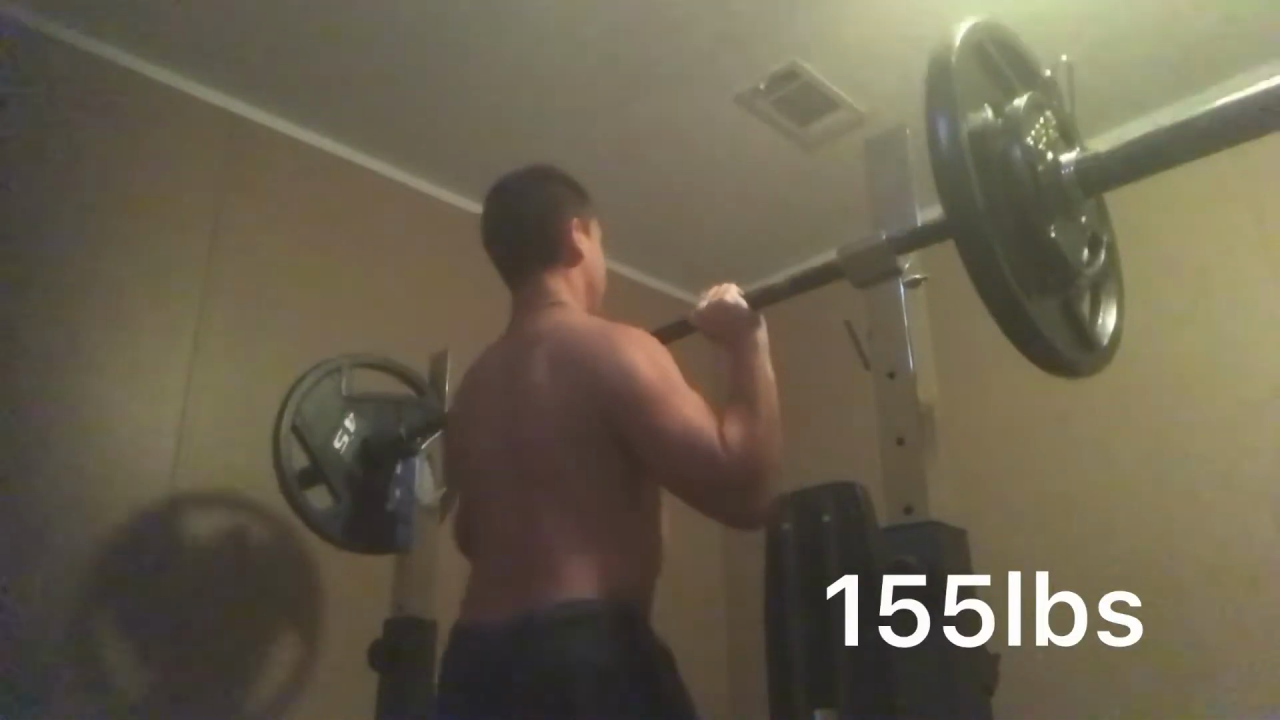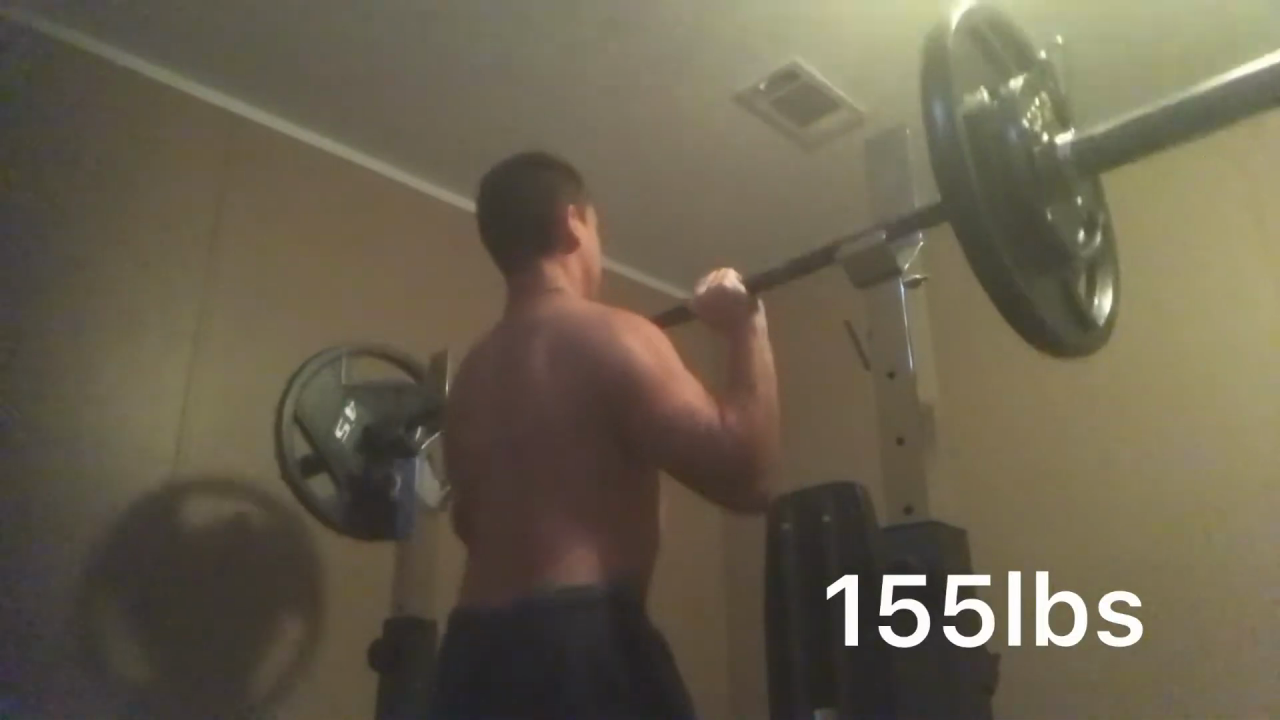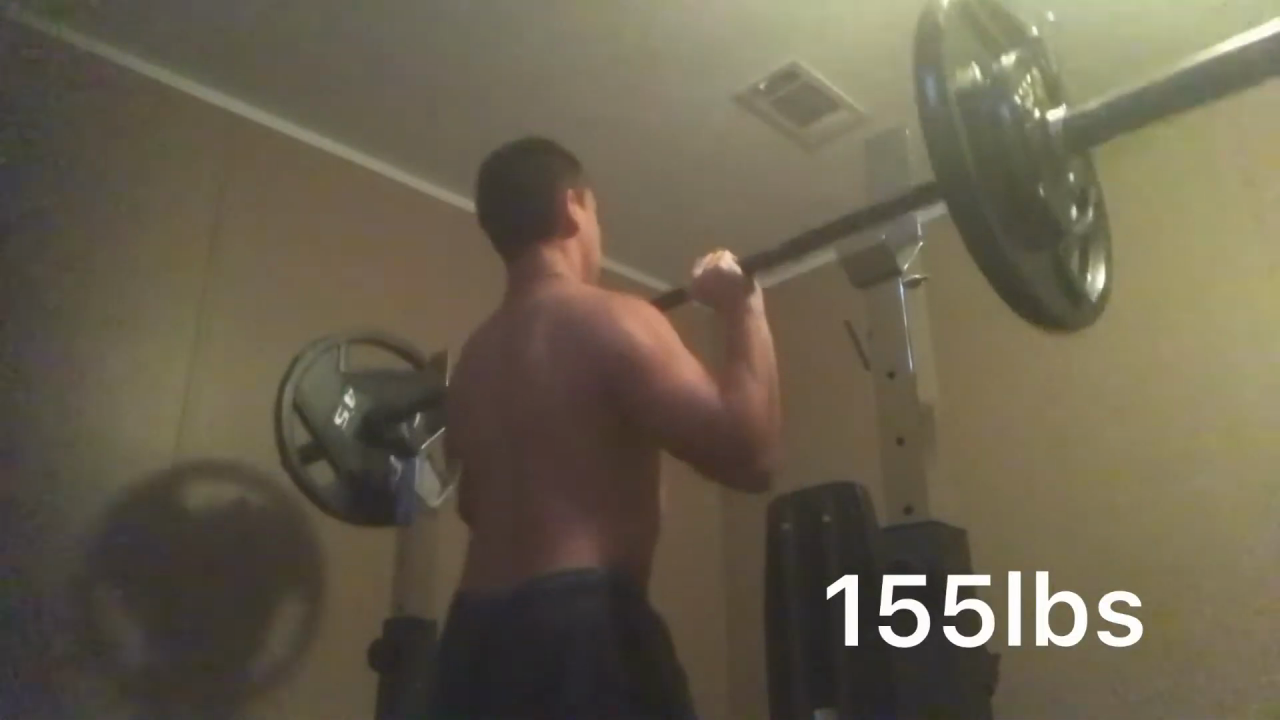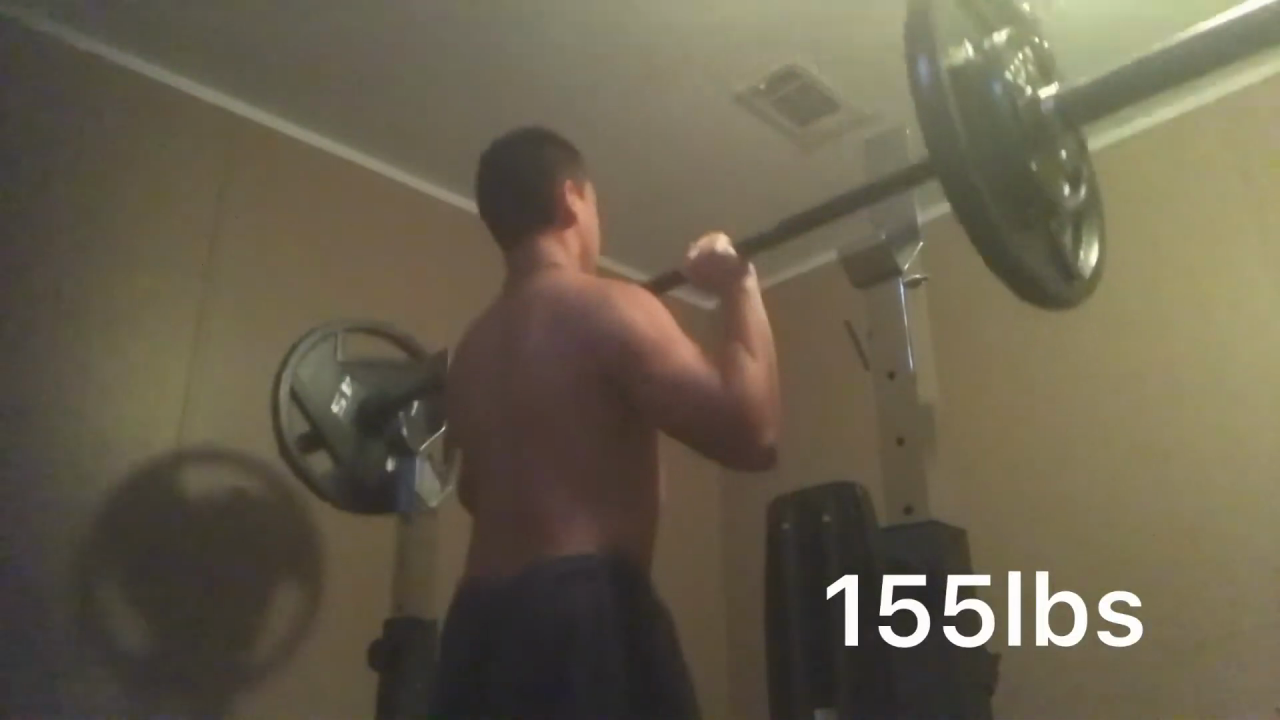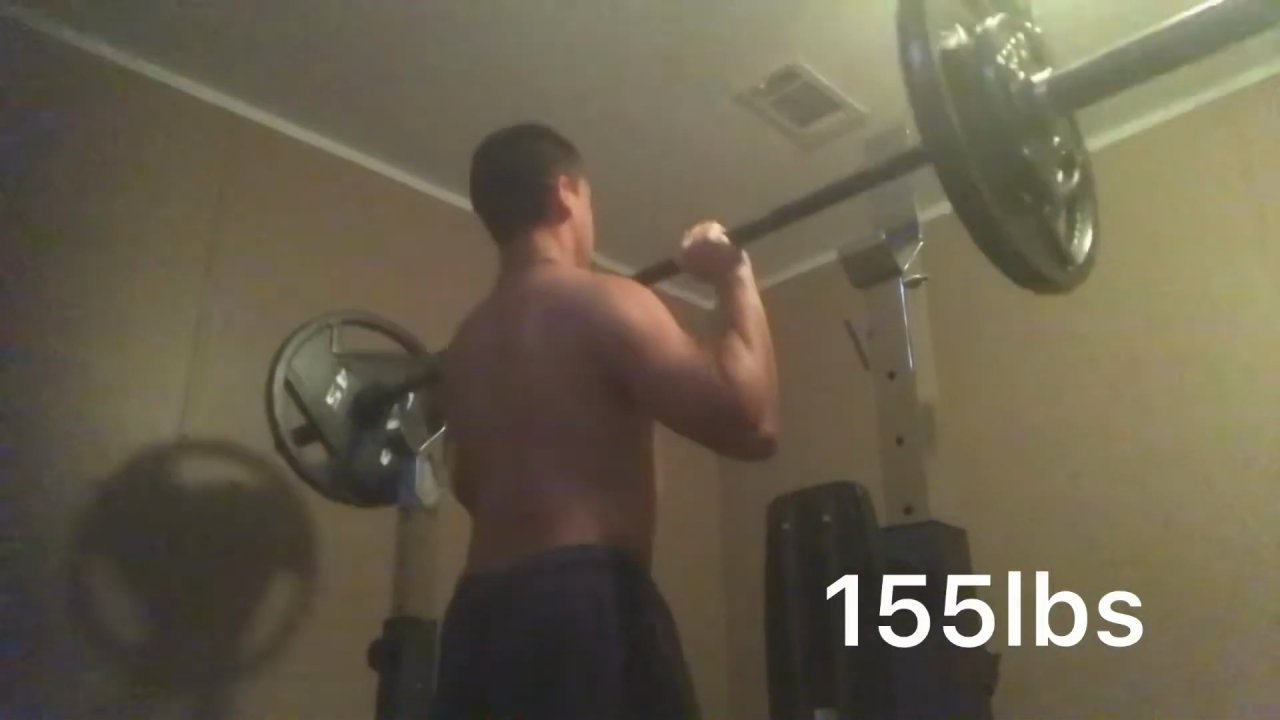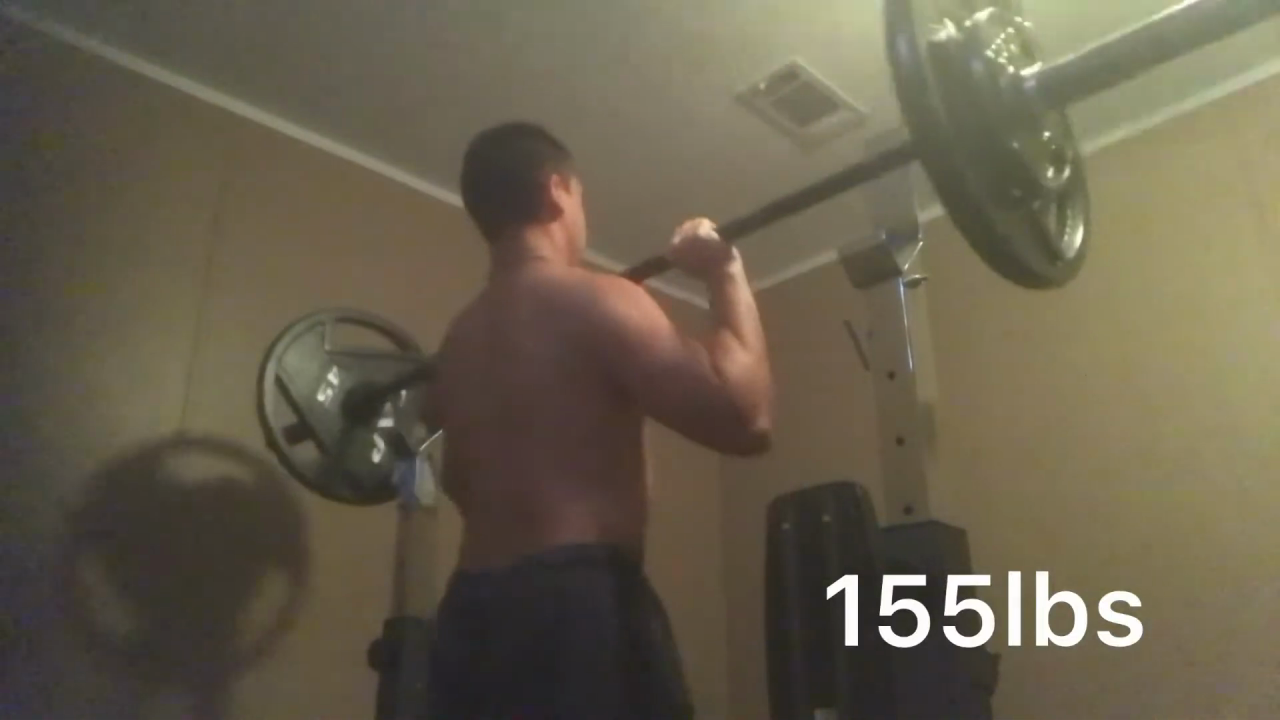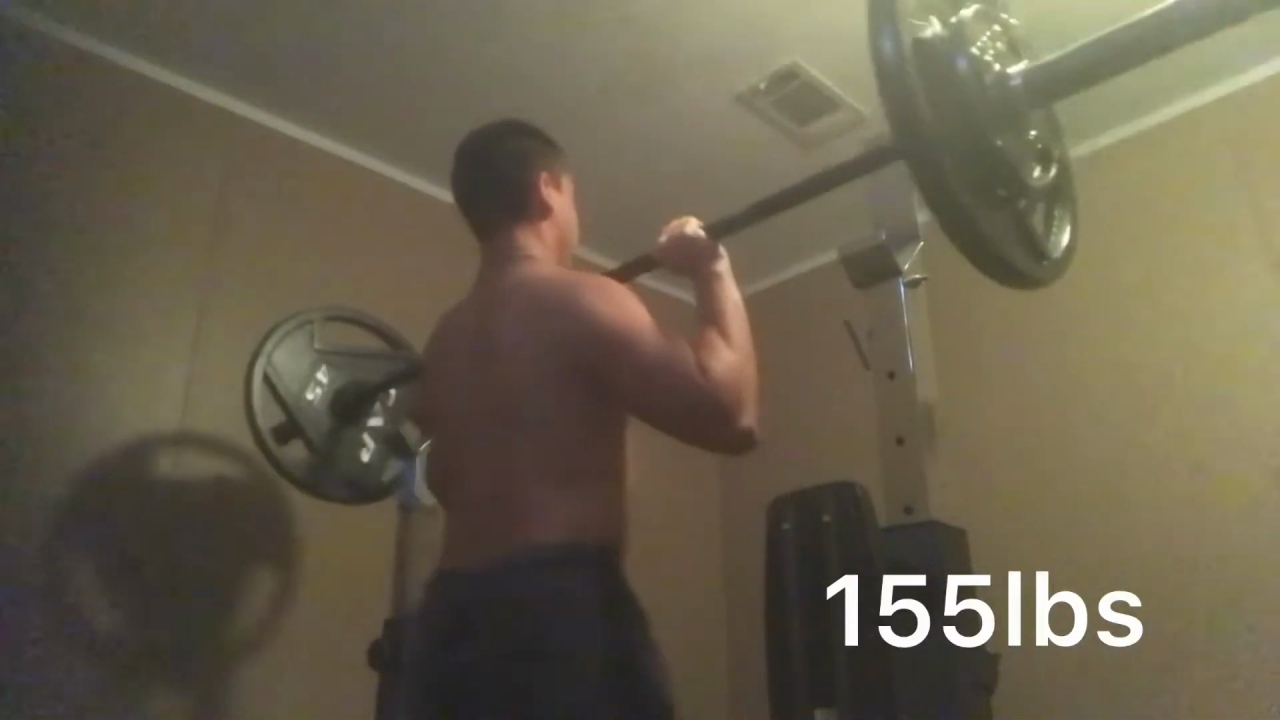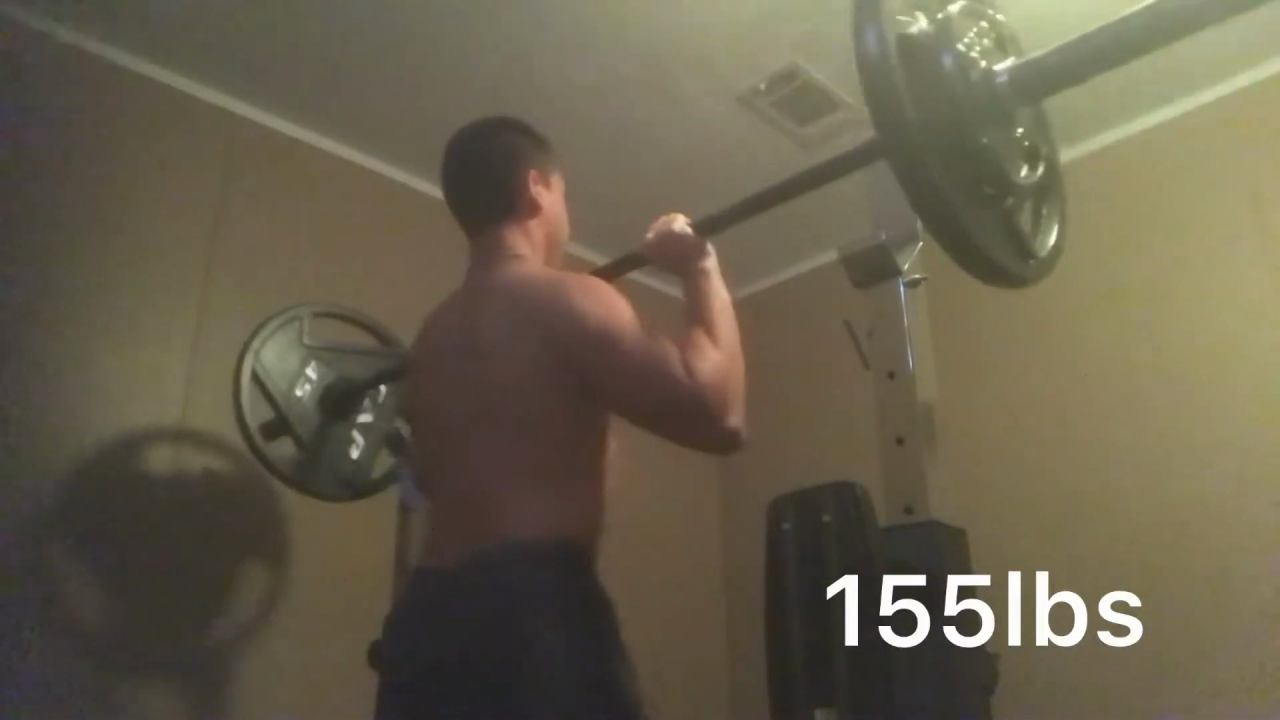
dt=0.1s
person 1, frame 1
left shoulder: (474, 385)
right shoulder: (609, 350)
right elbow: (743, 493)
right wrist: (747, 340)
left hip: (477, 664)
right hip: (583, 658)
person 1, frame 2
left shoulder: (472, 372)
right shoulder: (607, 336)
right elbow: (743, 476)
right wrist: (746, 326)
left hip: (474, 651)
right hip: (578, 646)
person 1, frame 3
left shoulder: (474, 357)
right shoulder: (605, 320)
right elbow: (748, 456)
right wrist: (743, 305)
left hip: (477, 635)
right hip: (580, 630)
person 1, frame 4
left shoulder: (473, 347)
right shoulder: (604, 308)
right elbow: (749, 434)
right wrist: (739, 289)
left hip: (479, 624)
right hip: (581, 617)
person 1, frame 5
left shoulder: (467, 341)
right shoulder: (599, 302)
right elbow: (750, 423)
right wrist: (734, 278)
left hip: (480, 617)
right hip: (580, 609)
person 1, frame 6
left shoulder: (459, 340)
right shoulder: (592, 300)
right elbow: (743, 418)
right wrist: (726, 275)
left hip: (472, 614)
right hip: (575, 607)
person 1, frame 7
left shoulder: (445, 337)
right shoulder: (578, 301)
right elbow: (731, 415)
right wrist: (713, 274)
left hip: (457, 615)
right hip: (558, 608)
person 1, frame 8
left shoulder: (435, 334)
right shoulder: (565, 300)
right elbow: (717, 415)
right wrist: (700, 270)
left hip: (430, 613)
right hip: (529, 608)
